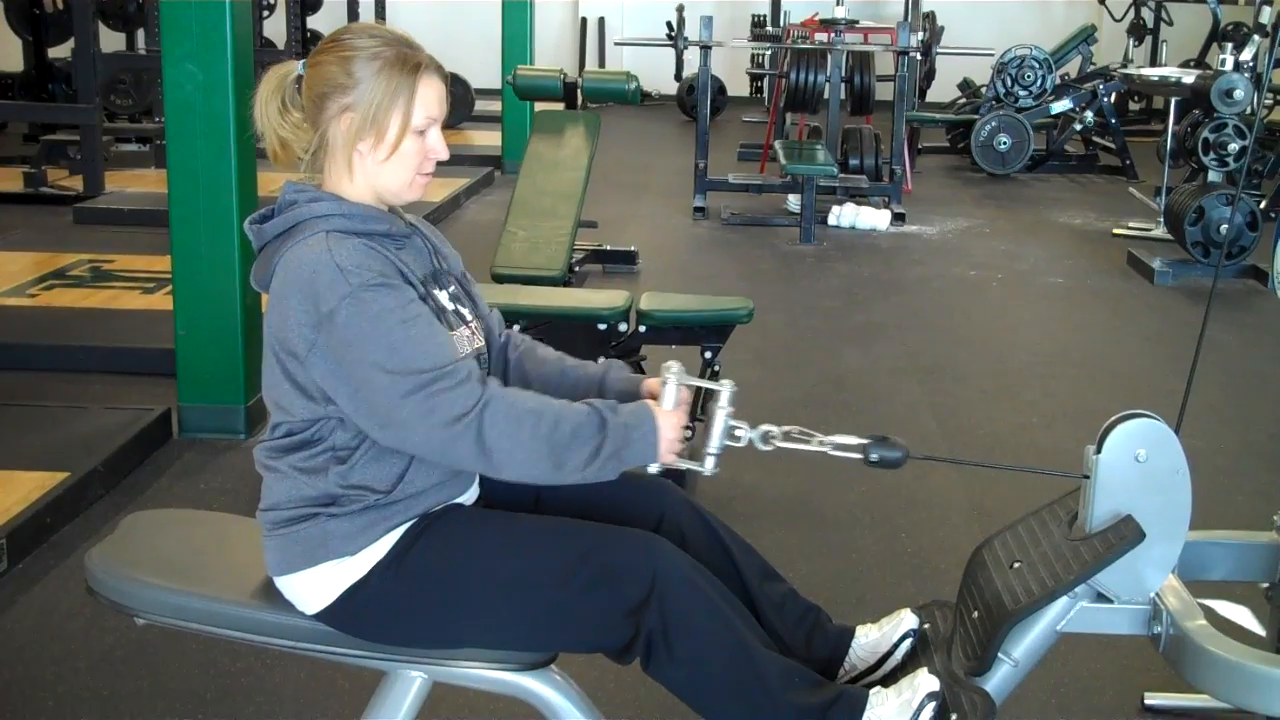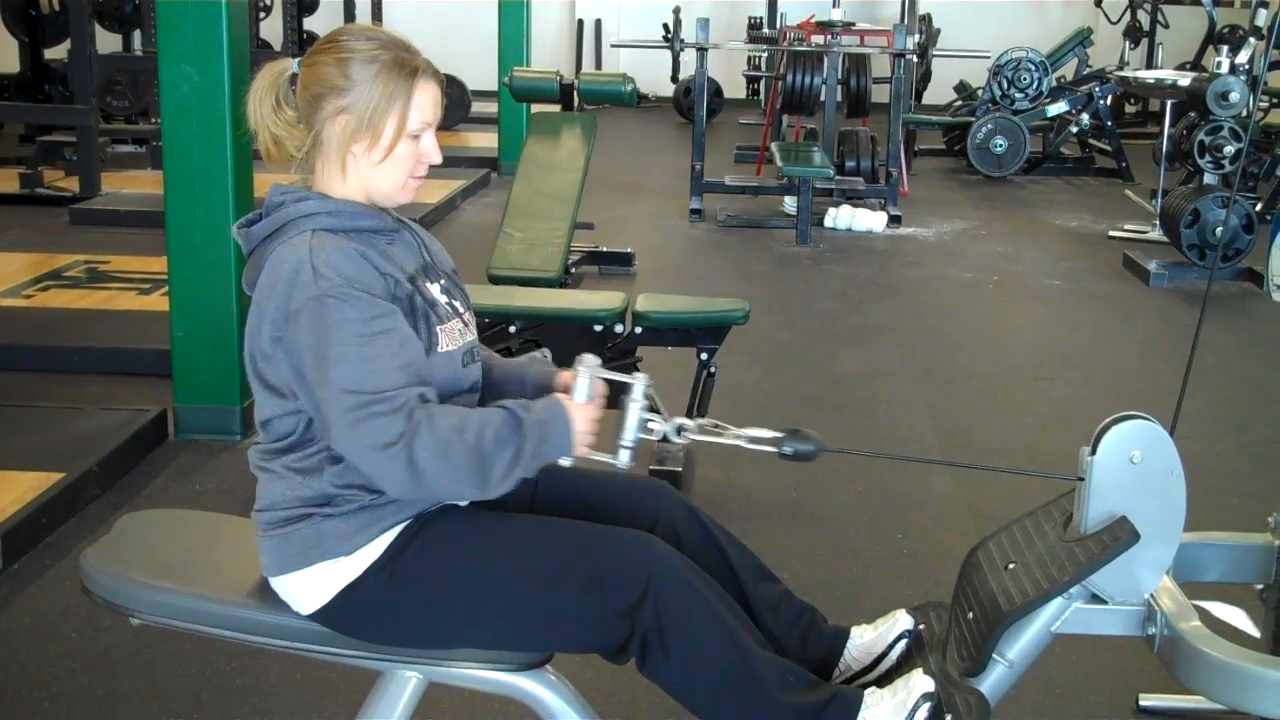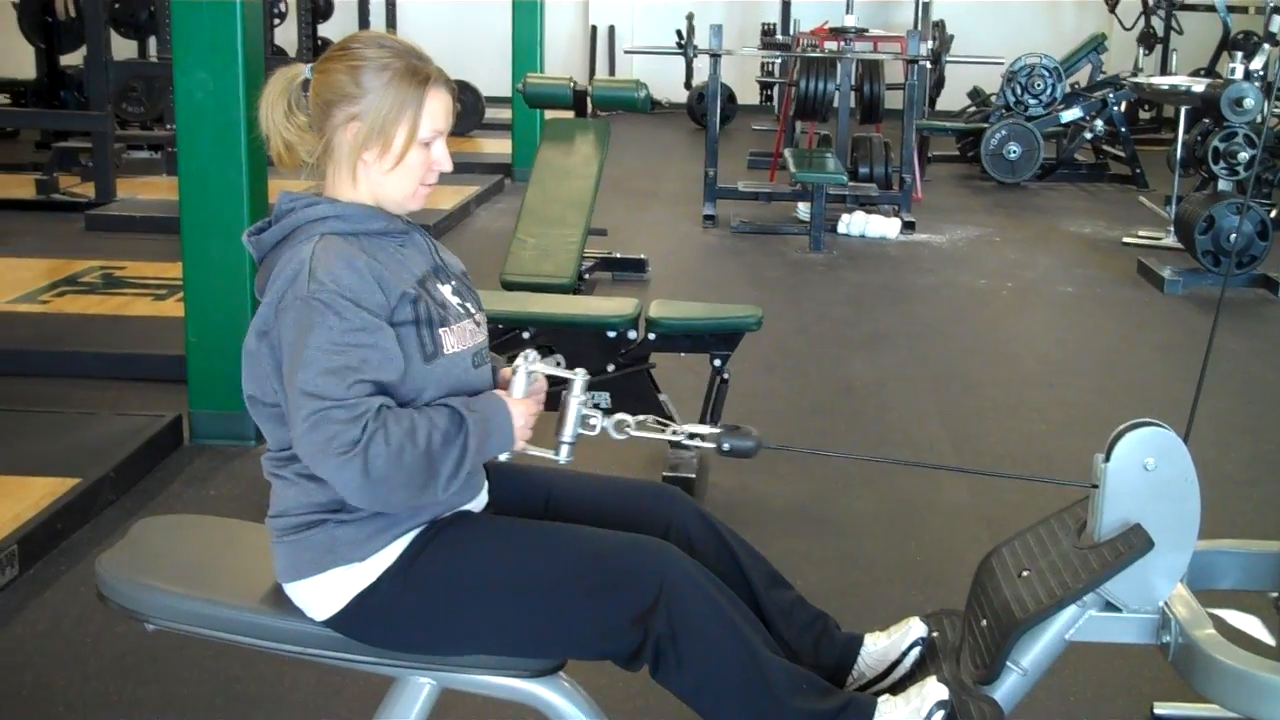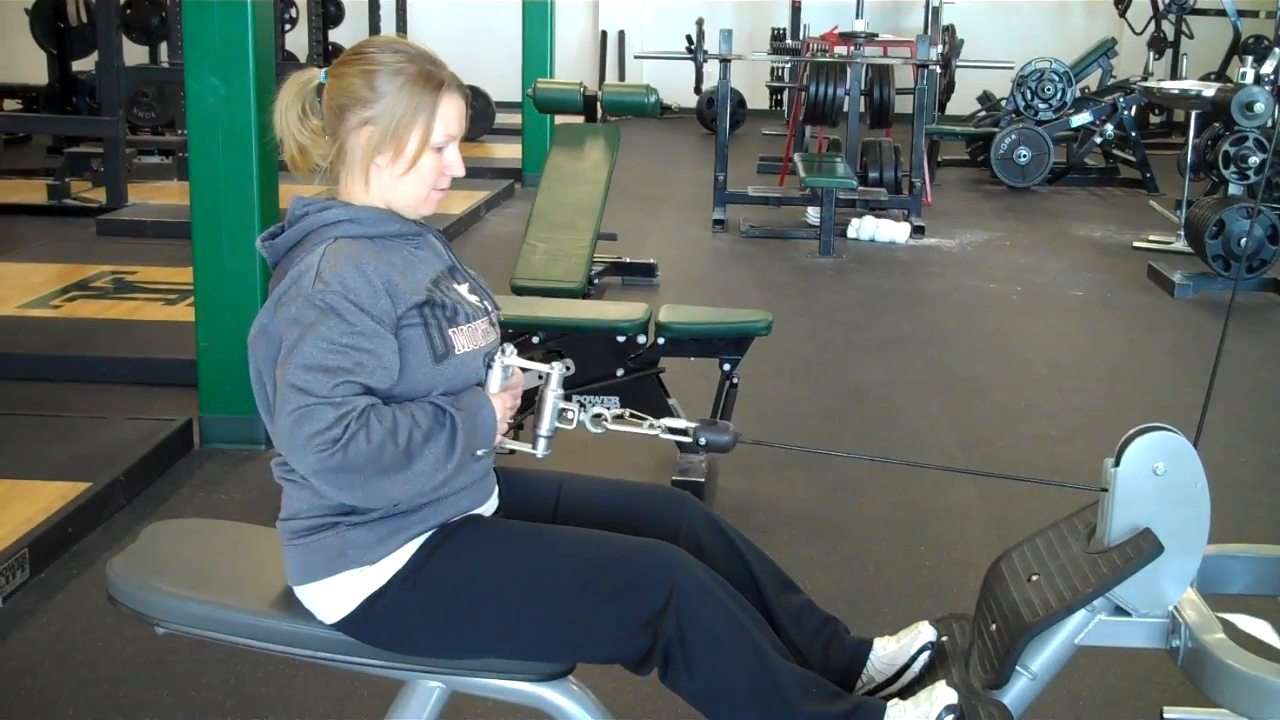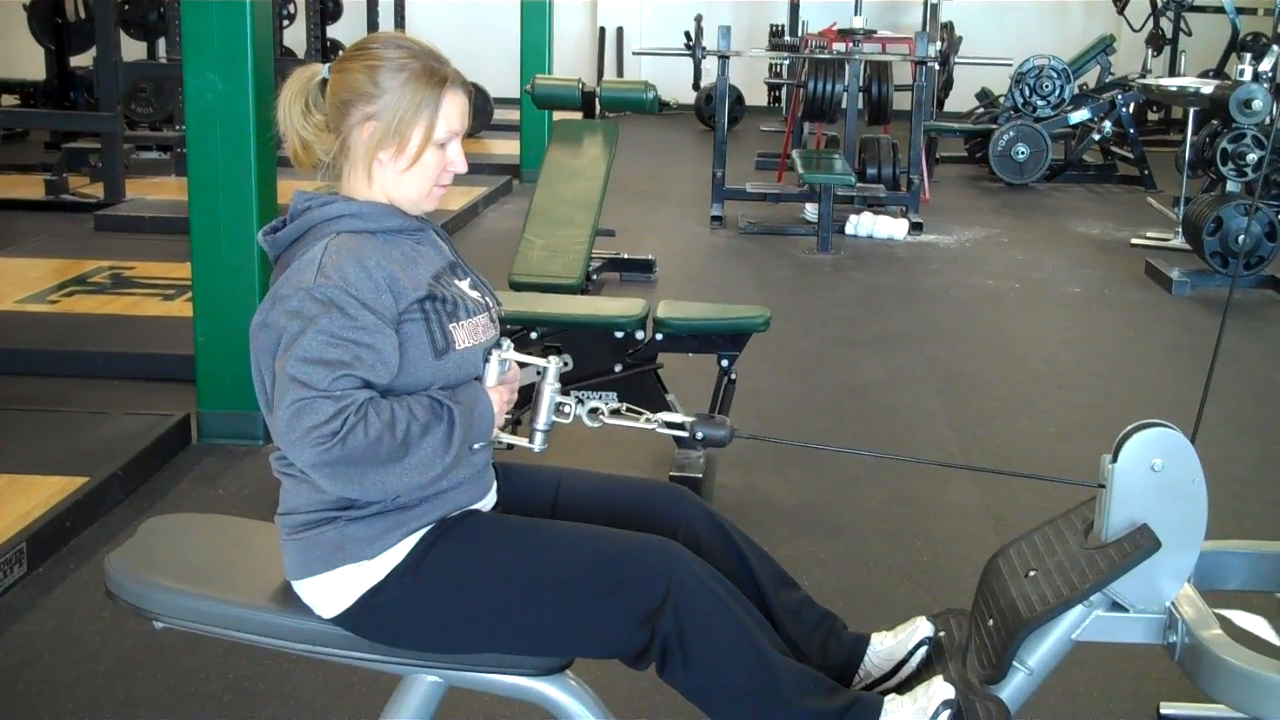
dt=0.3s
person 1, frame 1
left shoulder: (398, 235)
right shoulder: (333, 272)
left elbow: (496, 355)
right elbow: (468, 421)
left wrist: (623, 388)
right wrist: (631, 429)
left hip: (431, 489)
right hip: (363, 553)
left knee: (654, 506)
right knee: (642, 576)
left ankle: (823, 651)
person 1, frame 2
left shoulder: (386, 235)
right shoulder: (320, 272)
left elbow: (447, 372)
right elbow: (401, 443)
left wrist: (545, 382)
right wrist: (550, 426)
left hip: (421, 499)
right hip: (357, 552)
left knee: (648, 507)
right knee: (636, 574)
left ankle: (819, 651)
person 1, frame 3
left shoulder: (391, 239)
right shoulder: (327, 277)
right elbow: (353, 453)
left wrist: (501, 387)
right wrist: (492, 422)
left hip: (446, 500)
right hip: (372, 558)
left knee: (661, 511)
right knee: (651, 579)
left ankle: (833, 659)
person 1, frame 4
left shoulder: (405, 243)
right shoulder: (336, 279)
right elbow: (331, 446)
left wrist: (501, 389)
right wrist: (476, 420)
left hip: (455, 501)
right hip: (382, 562)
left knee: (673, 516)
right knee: (660, 584)
person 1, frame 5
left shoulder: (405, 237)
right shoulder: (336, 273)
right elbow: (325, 437)
left wrist: (498, 379)
right wrist: (473, 412)
left hip: (454, 495)
right hip: (381, 556)
left knee: (669, 511)
right knee: (659, 578)
left ankle: (836, 656)
